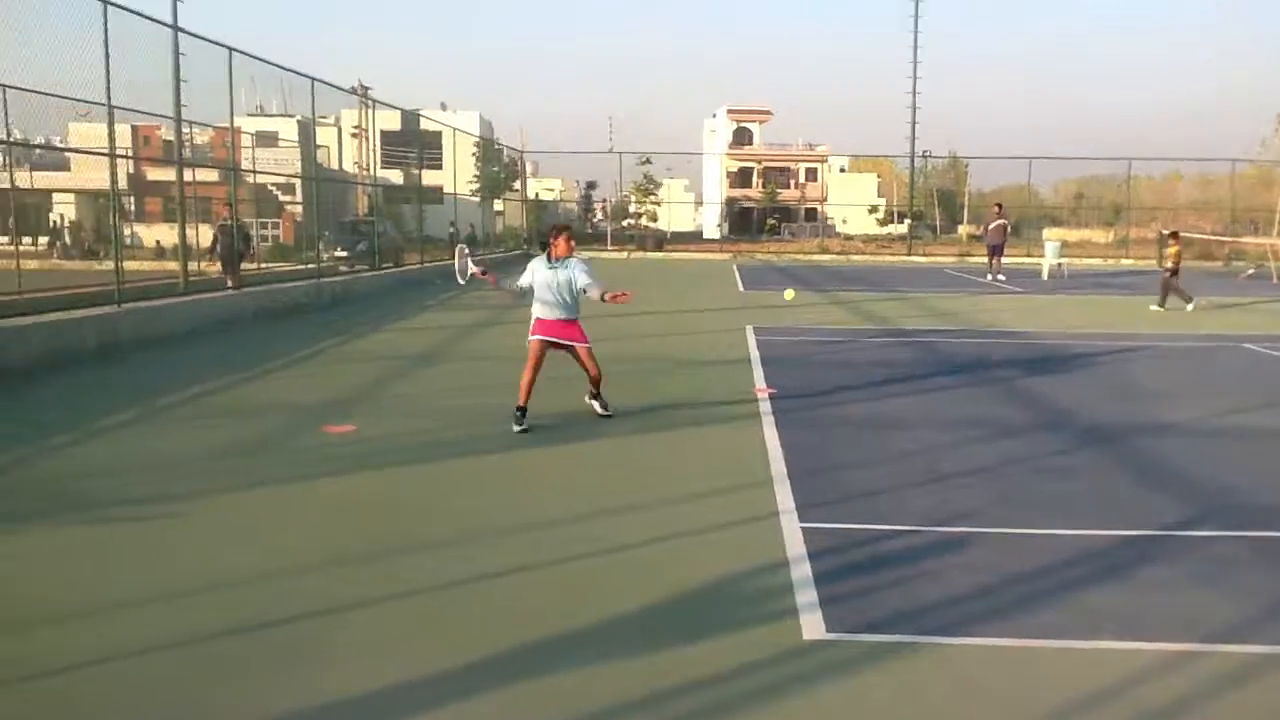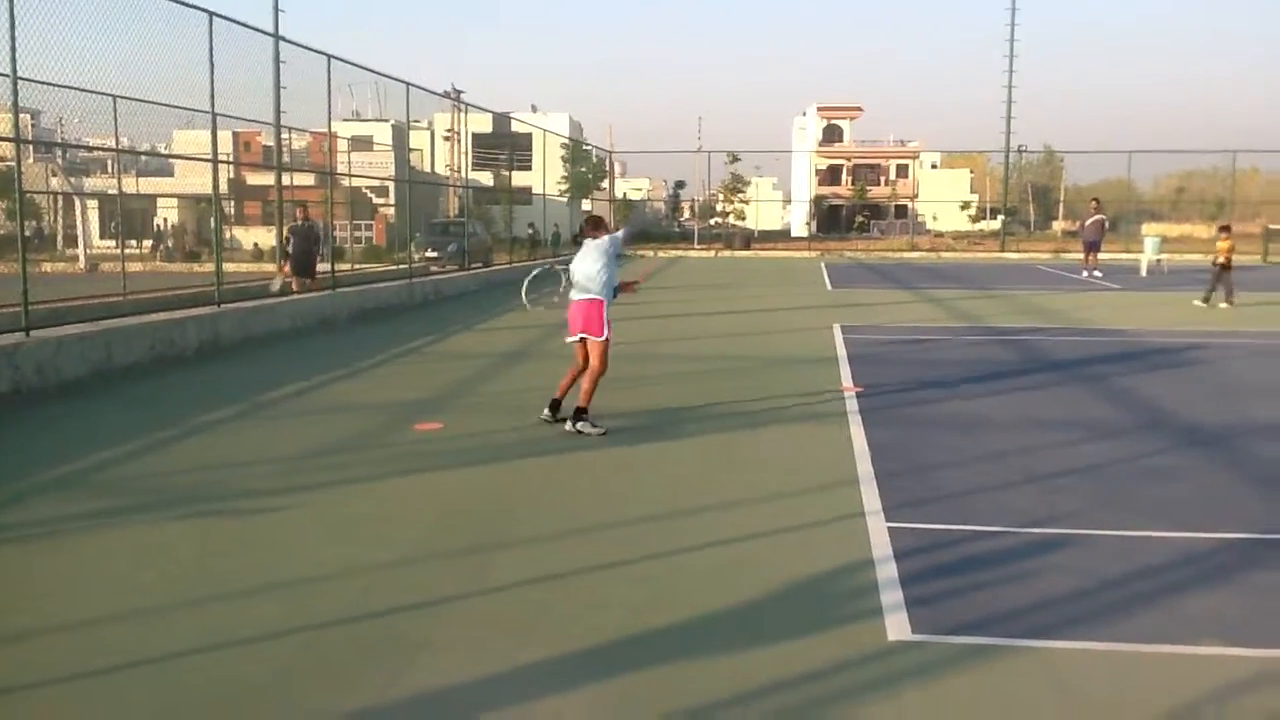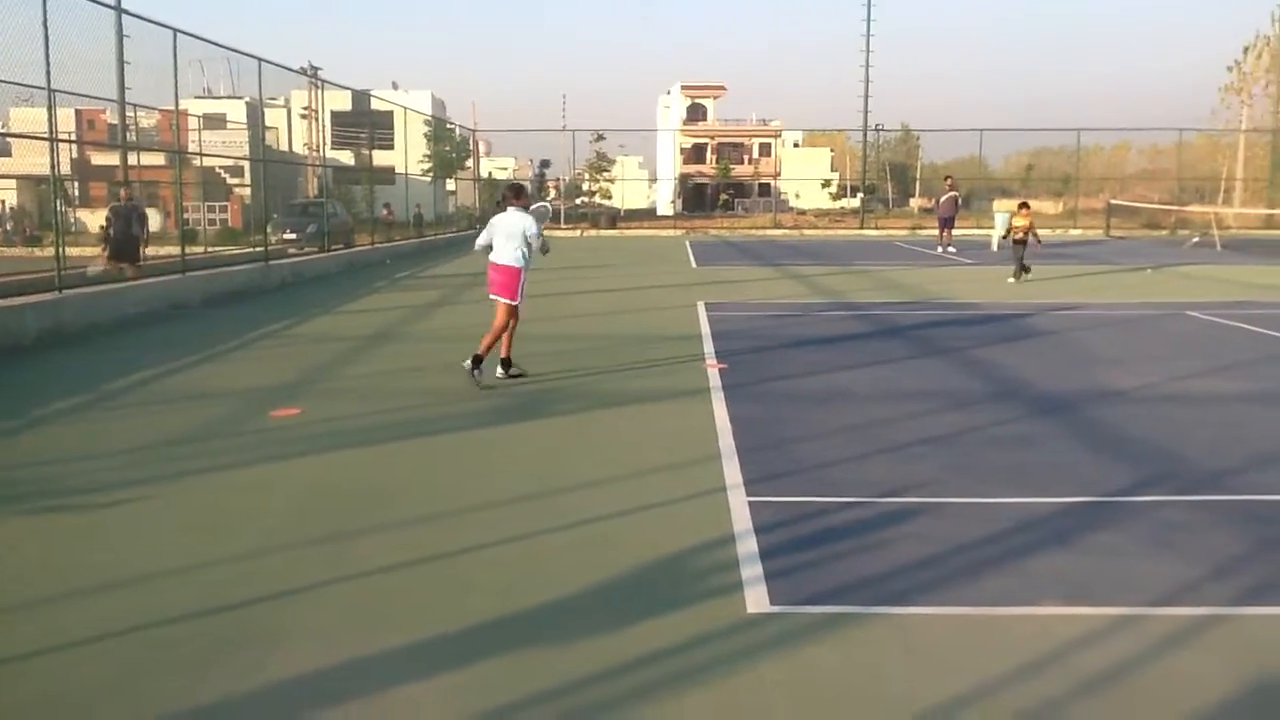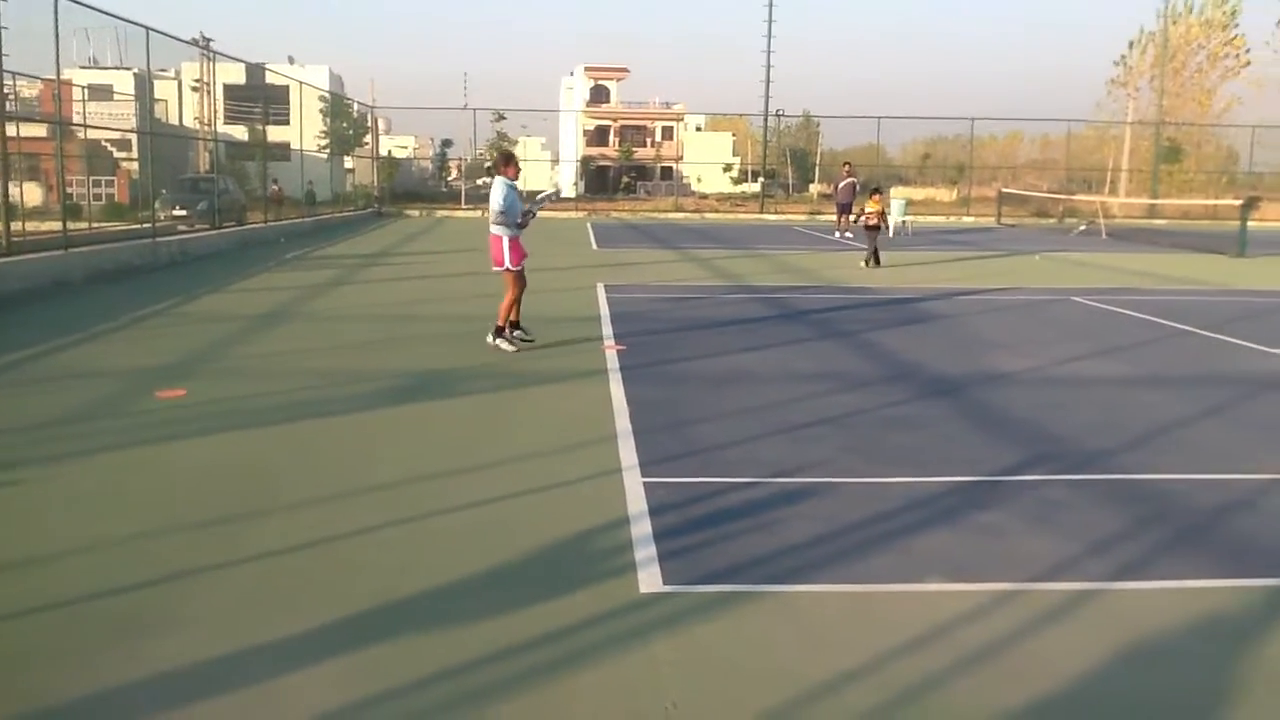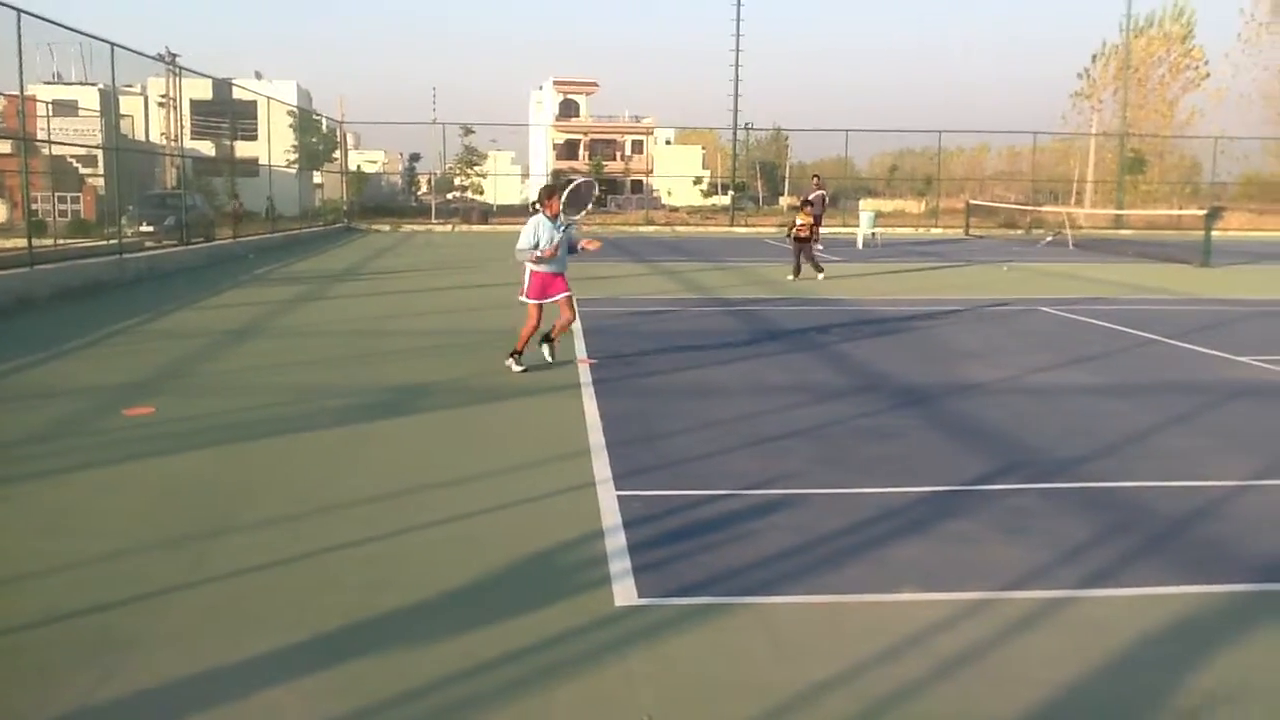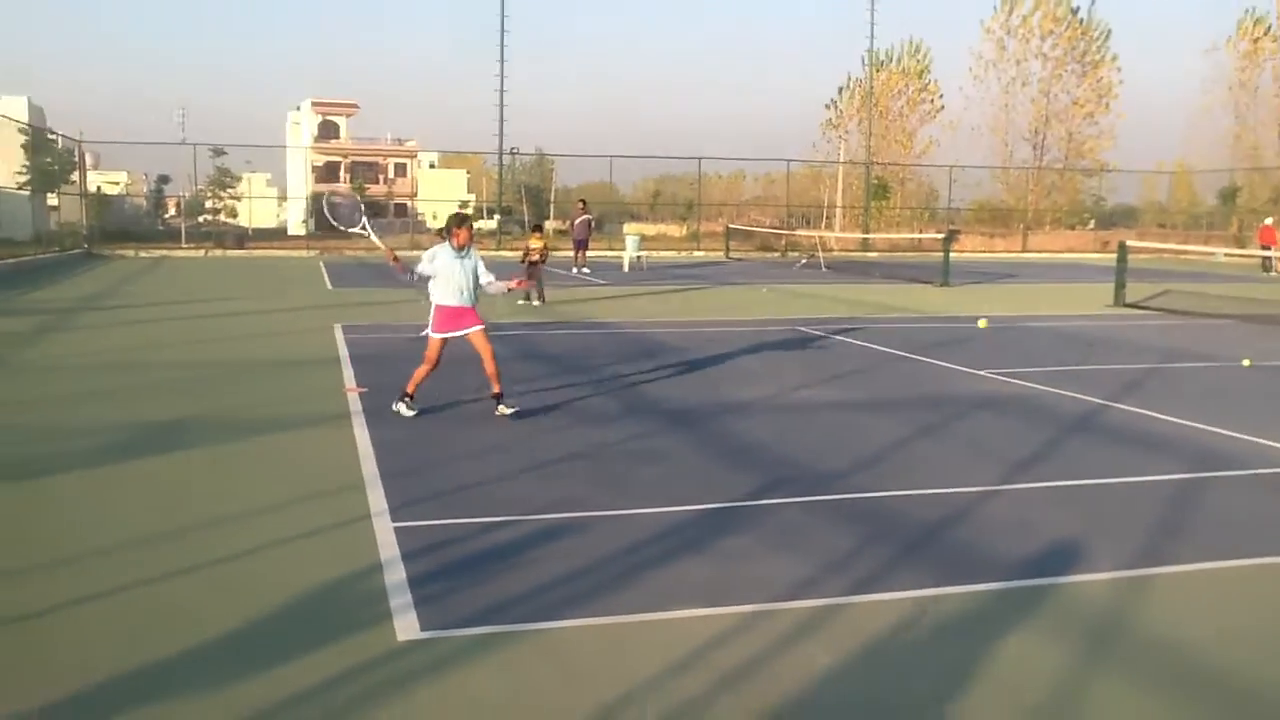
dt=0.7s
person 1, frame 1
left shoulder: (577, 265)
right shoulder: (536, 265)
left elbow: (589, 286)
right elbow: (518, 288)
left wrist: (606, 295)
left hip: (569, 324)
right hip: (543, 322)
left knee: (594, 372)
right knee: (533, 362)
left ankle: (594, 396)
right ankle: (520, 412)
person 1, frame 2
left shoulder: (578, 258)
right shoulder: (606, 244)
right elbow: (624, 233)
left wrist: (618, 288)
left hip: (577, 306)
right hip: (594, 306)
left knee: (582, 363)
right knee: (598, 366)
left ankle: (553, 408)
right ankle: (578, 418)
person 1, frame 3
left shoulder: (497, 219)
right shoulder: (527, 220)
left elbow: (479, 244)
right elbow: (540, 245)
right wrist: (544, 245)
left hip: (496, 267)
right hip: (513, 272)
left knee: (512, 318)
right knee: (501, 323)
left ankle: (505, 365)
right ankle: (475, 362)
person 1, frame 4
left shoulder: (508, 187)
right shoulder: (500, 188)
right elbow: (496, 217)
left wrist: (525, 214)
right wrist: (519, 221)
left hip: (511, 240)
right hip: (504, 241)
left knee: (521, 284)
right knee: (513, 290)
left ankle: (514, 326)
right ankle: (498, 335)
person 1, frame 5
left shoulder: (563, 222)
right shoulder: (534, 224)
left elbow: (569, 246)
right elbow: (520, 253)
left wrist: (582, 244)
right wrist: (542, 255)
left hip: (557, 276)
right hip: (537, 276)
left knee: (569, 317)
right knee: (533, 322)
left ankle: (548, 339)
right ankle: (515, 356)
person 1, frame 6
left shoulder: (474, 256)
right shoulder: (435, 254)
left elbow: (489, 284)
right elbow: (414, 275)
left wrist: (509, 285)
right wrist: (397, 263)
left hip: (467, 312)
right hip: (443, 311)
left knee: (488, 352)
right knee: (431, 360)
left ankle: (499, 401)
right ankle: (404, 398)
